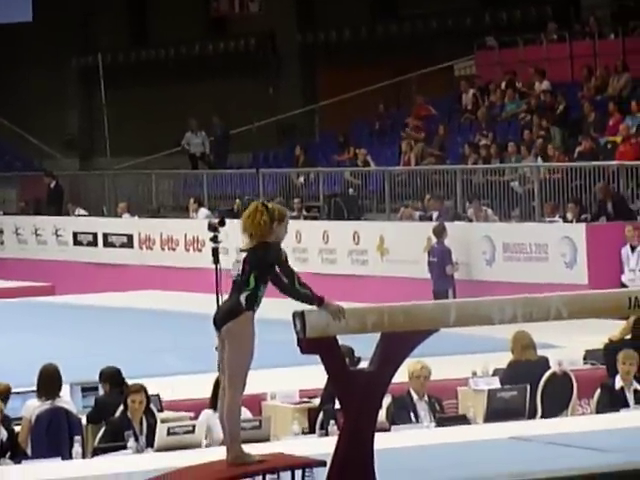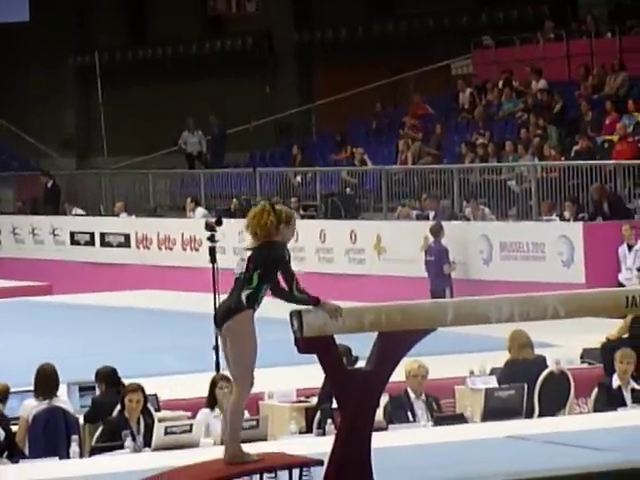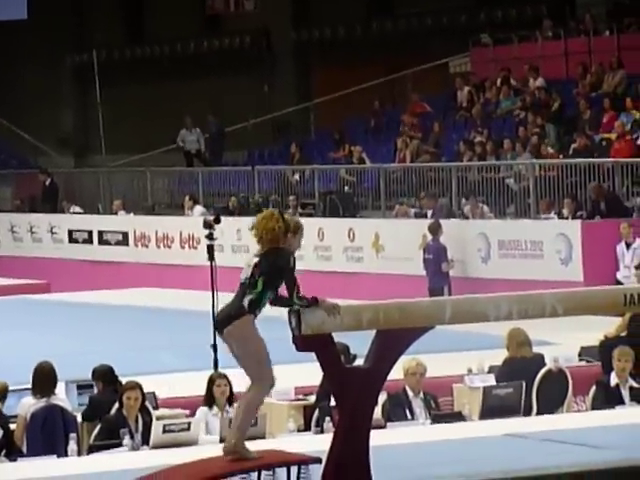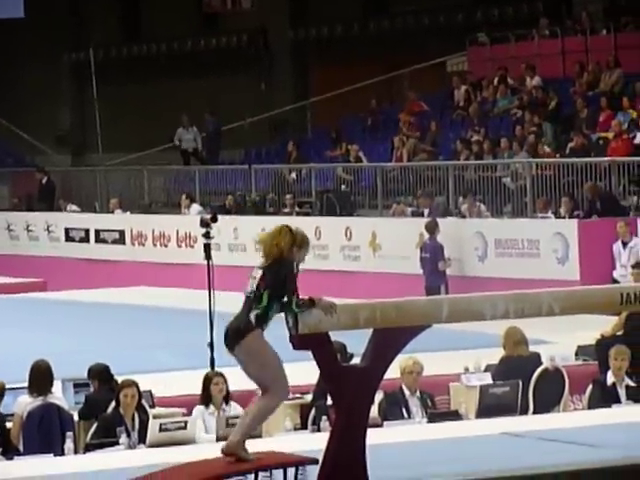
dt=0.1s
person 1, frame 1
left shoulder: (254, 250)
right shoulder: (270, 251)
left elbow: (283, 285)
right elbow: (294, 284)
left wrist: (317, 302)
right wrist: (324, 304)
left hip: (225, 315)
right hip: (239, 318)
left knee: (228, 387)
right knee: (235, 388)
left ankle: (233, 449)
right ankle: (235, 451)
person 1, frame 2
left shoulder: (259, 249)
right shoulder: (277, 249)
left elbow: (276, 289)
right elbow: (294, 291)
left wrist: (312, 302)
right wrist: (321, 303)
left hip: (226, 314)
right hip: (238, 317)
left knee: (240, 385)
right knee: (243, 385)
left ankle: (232, 447)
right ankle: (232, 449)
person 1, frame 3
left shoulder: (265, 256)
right shoulder: (283, 256)
left elbow: (273, 297)
right elbow: (293, 299)
left wrist: (310, 303)
right wrist: (319, 303)
left hip: (227, 318)
right hip: (240, 321)
left knee: (260, 381)
right knee: (265, 382)
left ankle: (235, 441)
right ankle: (236, 442)
person 1, frame 4
left shoulder: (267, 268)
right shoulder: (287, 266)
right elbow: (293, 305)
left wrist: (311, 305)
right wrist: (315, 303)
left hip: (235, 332)
right hip: (248, 333)
left knee: (269, 392)
right knee: (279, 391)
left ankle: (236, 441)
right ankle: (235, 442)
